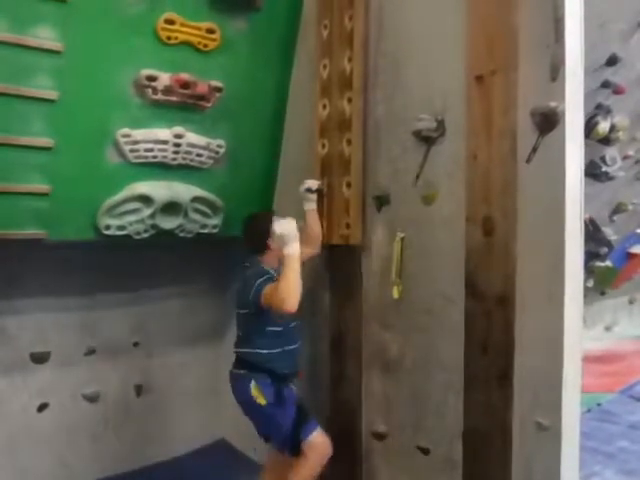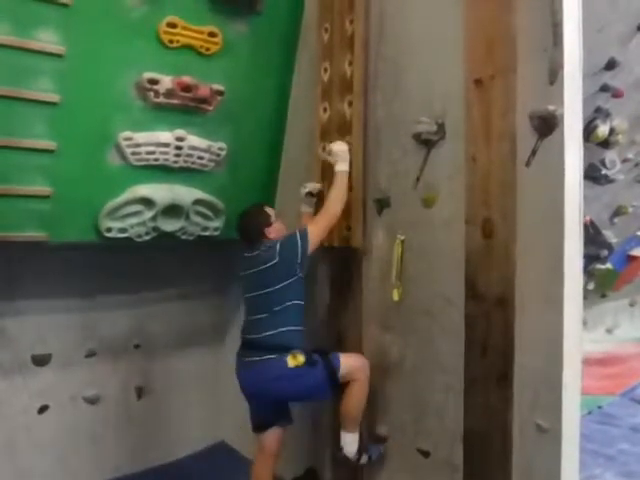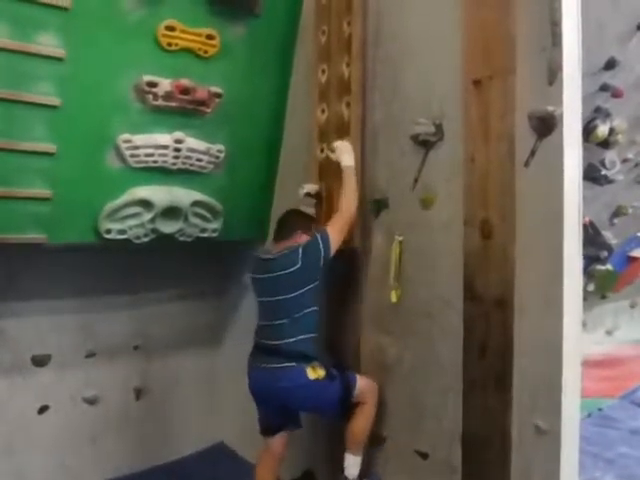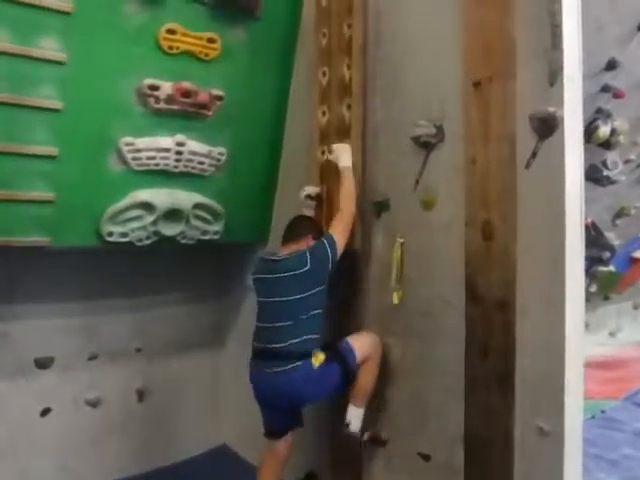
dt=0.5s
person 1, frame 1
left shoulder: (266, 270)
right shoulder: (261, 278)
left elbow: (314, 246)
right elbow: (288, 304)
left wrist: (310, 204)
right wrist: (291, 248)
left hip: (268, 382)
right hip: (261, 385)
left knee: (285, 452)
right knee: (317, 452)
person 1, frame 2
left shoulder: (253, 260)
right shoulder: (280, 253)
right elbow: (332, 214)
left wrist: (307, 206)
right wrist: (342, 164)
left hip: (251, 369)
right hip: (278, 367)
left knee: (268, 446)
right knee: (358, 367)
right ankle: (350, 446)
person 1, frame 3
left shoulder: (260, 264)
right shoulder: (304, 259)
right elbow: (346, 214)
left wrist: (304, 207)
right wrist: (347, 161)
left hip: (261, 373)
right hip: (293, 375)
left knee: (273, 447)
right knee: (368, 391)
person 1, frame 4
left shoulder: (262, 267)
right shoulder: (313, 262)
right elbow: (346, 214)
left wrist: (305, 210)
right wrist: (345, 163)
left hip: (263, 375)
right hip: (298, 374)
left knee: (277, 448)
right knee: (370, 342)
right ankle: (354, 422)
